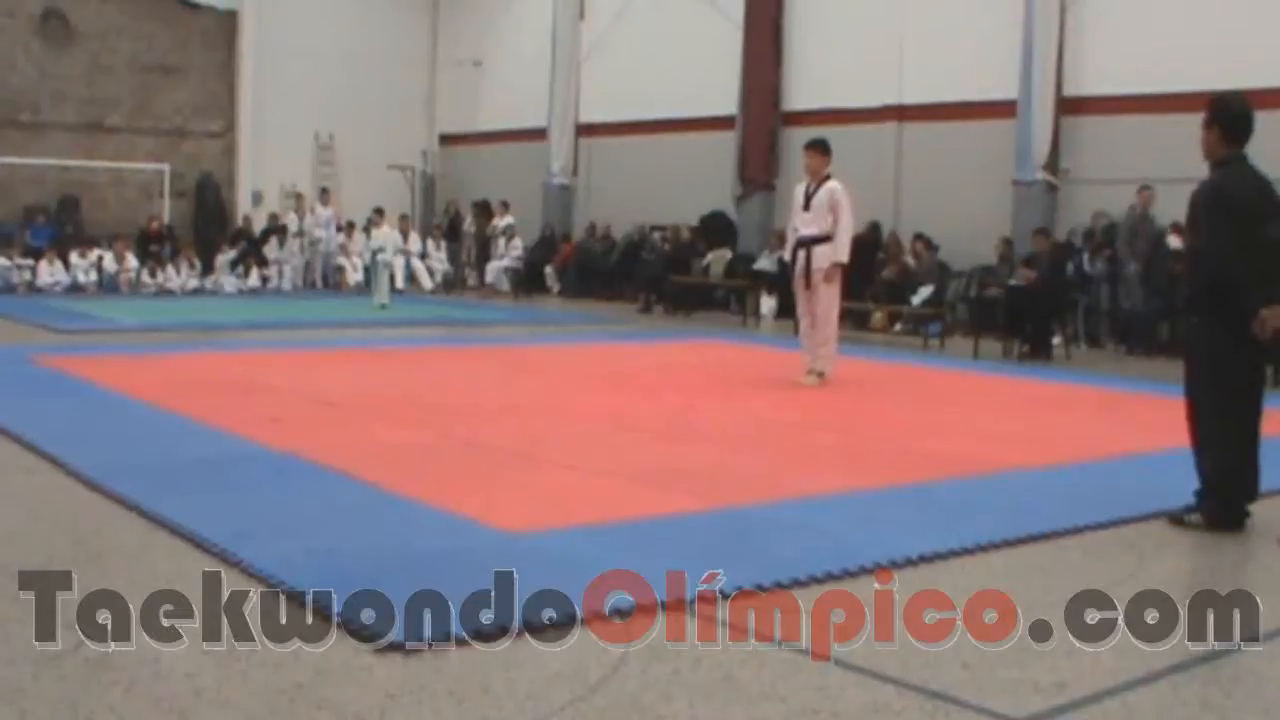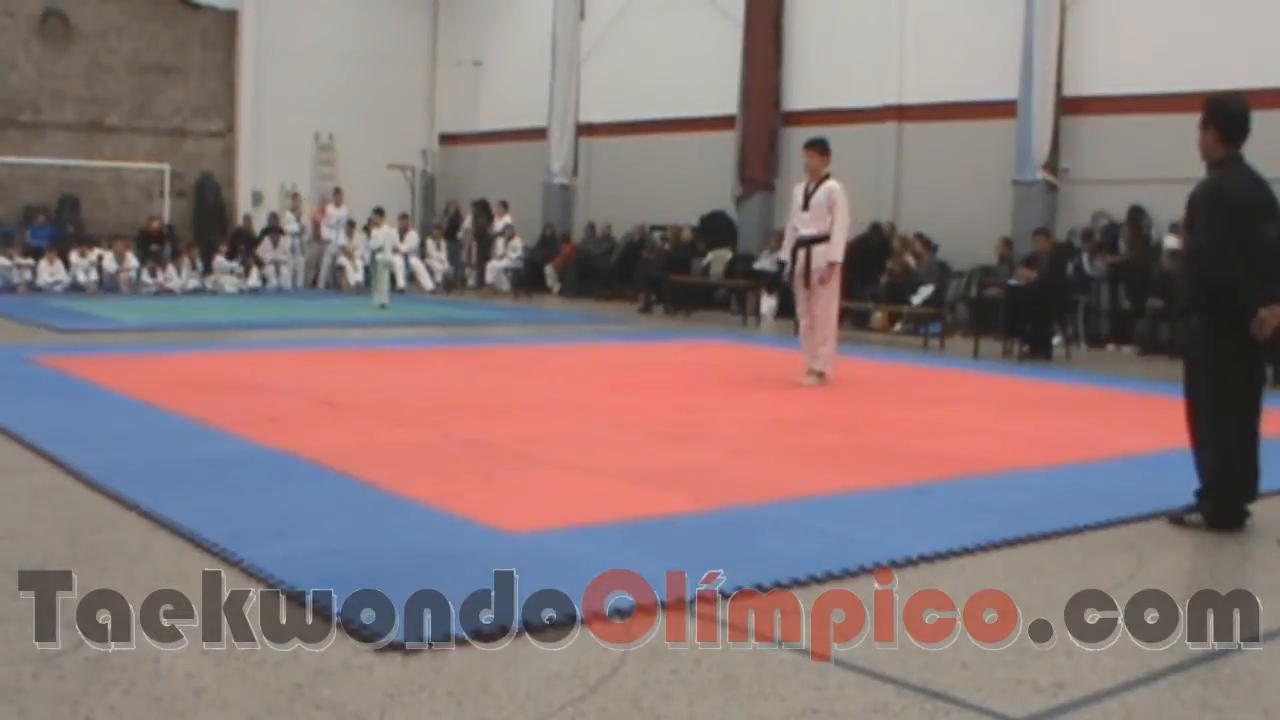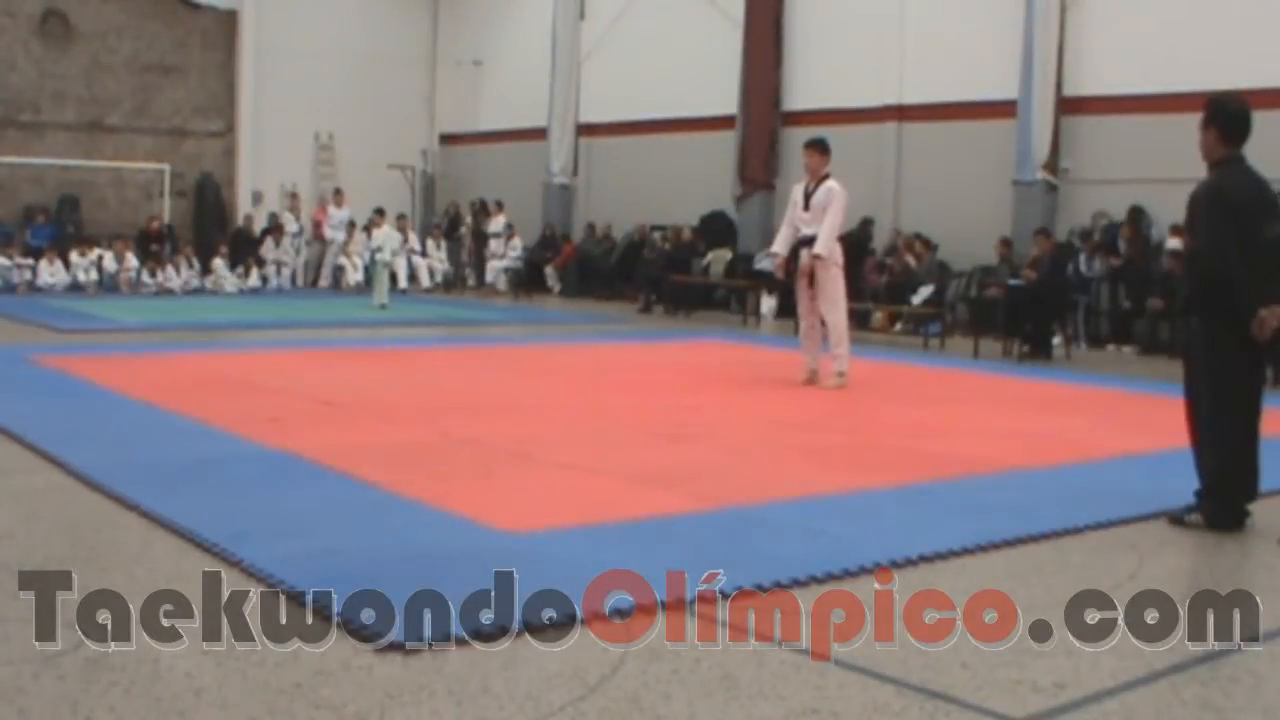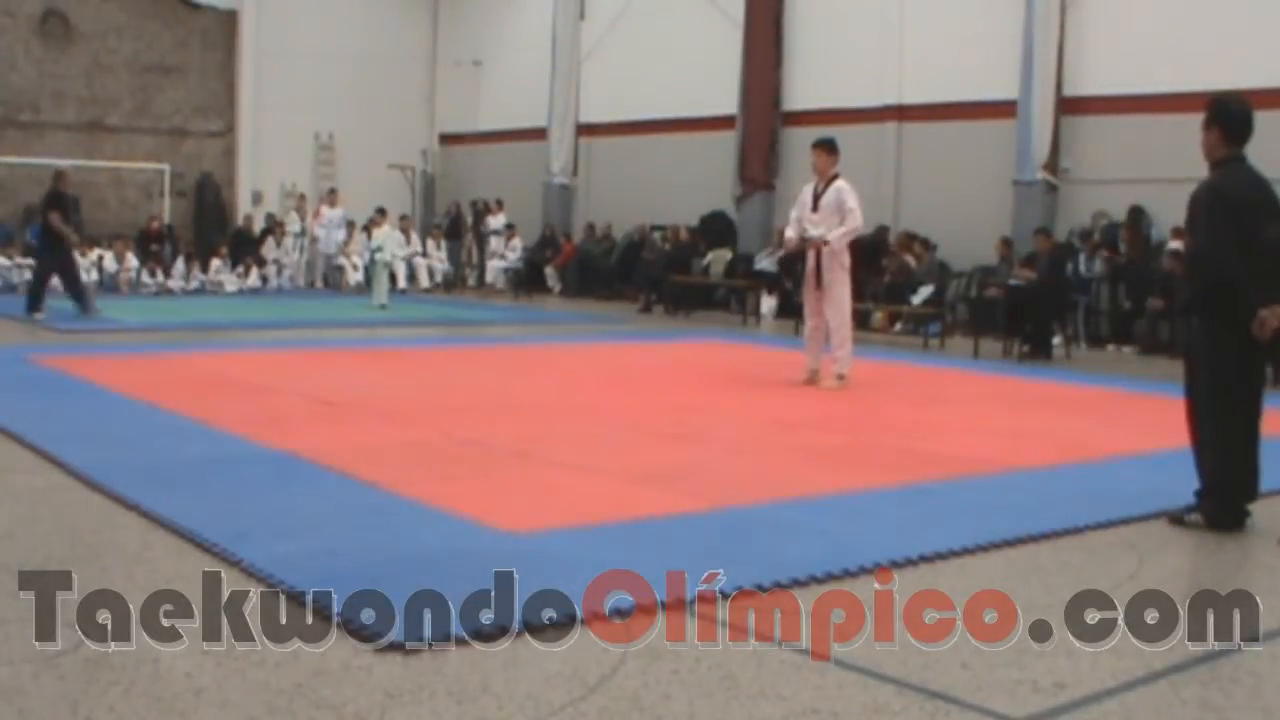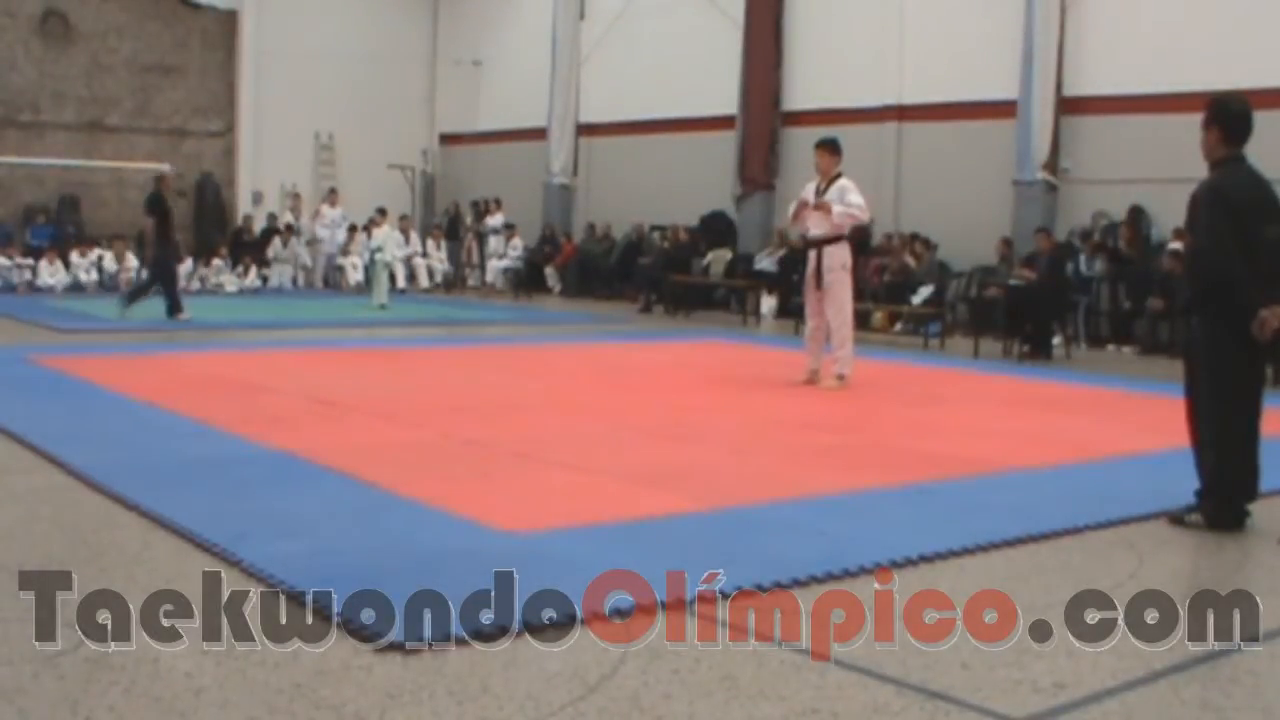
dt=0.7s
person 1, frame 1
left shoulder: (1213, 191)
left elbow: (1210, 261)
left hip: (1218, 316)
left knee: (1213, 410)
right knee: (1240, 407)
left ankle: (1220, 505)
right ankle: (1236, 499)
person 1, frame 2
left shoulder: (1211, 191)
left elbow: (1210, 261)
left hip: (1217, 316)
left knee: (1213, 411)
right knee: (1240, 408)
left ankle: (1219, 505)
right ankle: (1234, 499)
person 1, frame 3
left shoulder: (1212, 192)
left elbow: (1210, 261)
left hip: (1219, 317)
left knee: (1214, 410)
right knee: (1241, 407)
left ankle: (1220, 505)
right ankle: (1234, 499)
person 1, frame 4
left shoulder: (1213, 191)
left elbow: (1211, 262)
left hip: (1219, 317)
left knee: (1214, 411)
right knee: (1241, 408)
left ankle: (1220, 505)
right ankle: (1234, 499)
person 1, frame 5
left shoulder: (1213, 191)
left elbow: (1209, 262)
left hip: (1218, 317)
left knee: (1214, 410)
right knee: (1241, 407)
left ankle: (1220, 505)
right ankle: (1235, 499)
person 2, frame 1
left shoulder: (835, 190)
right shoulder: (800, 190)
left elbow: (844, 228)
left wrist: (837, 262)
right wrist: (791, 259)
left hip: (824, 256)
right hip: (802, 256)
left knee: (824, 314)
right knee: (805, 314)
left ankle: (822, 367)
right ankle: (812, 364)
person 2, frame 2
left shoulder: (834, 190)
right shoulder: (799, 190)
left elbow: (839, 229)
left wrist: (831, 263)
right wrist: (788, 261)
left hip: (823, 256)
right hip: (801, 256)
left knee: (824, 314)
right knee: (804, 314)
left ankle: (821, 368)
right ankle: (812, 365)
person 2, frame 3
left shoulder: (834, 190)
right shoulder: (798, 190)
left elbow: (830, 227)
right elbow: (789, 224)
left wrist: (814, 257)
right wrist: (781, 255)
left hip: (826, 256)
right hip: (802, 254)
left knee: (833, 313)
right knee: (806, 315)
left ankle: (840, 371)
right ankle: (812, 368)
person 2, frame 4
left shoulder: (842, 189)
right shoulder: (808, 190)
left elbow: (855, 223)
right elbow: (796, 220)
left wrist: (826, 240)
right wrist: (791, 237)
left hip: (833, 256)
right hip: (812, 257)
left knee: (837, 315)
right knee: (812, 315)
left ankle: (841, 372)
right ankle: (813, 368)
person 2, frame 5
left shoulder: (845, 187)
right shoulder: (810, 188)
left elbow: (861, 214)
right elbow: (798, 222)
left wrist: (831, 209)
right wrist: (797, 211)
left hip: (835, 254)
right hip: (814, 255)
left knee: (838, 314)
right knee: (813, 315)
left ankle: (841, 372)
right ankle: (813, 368)
